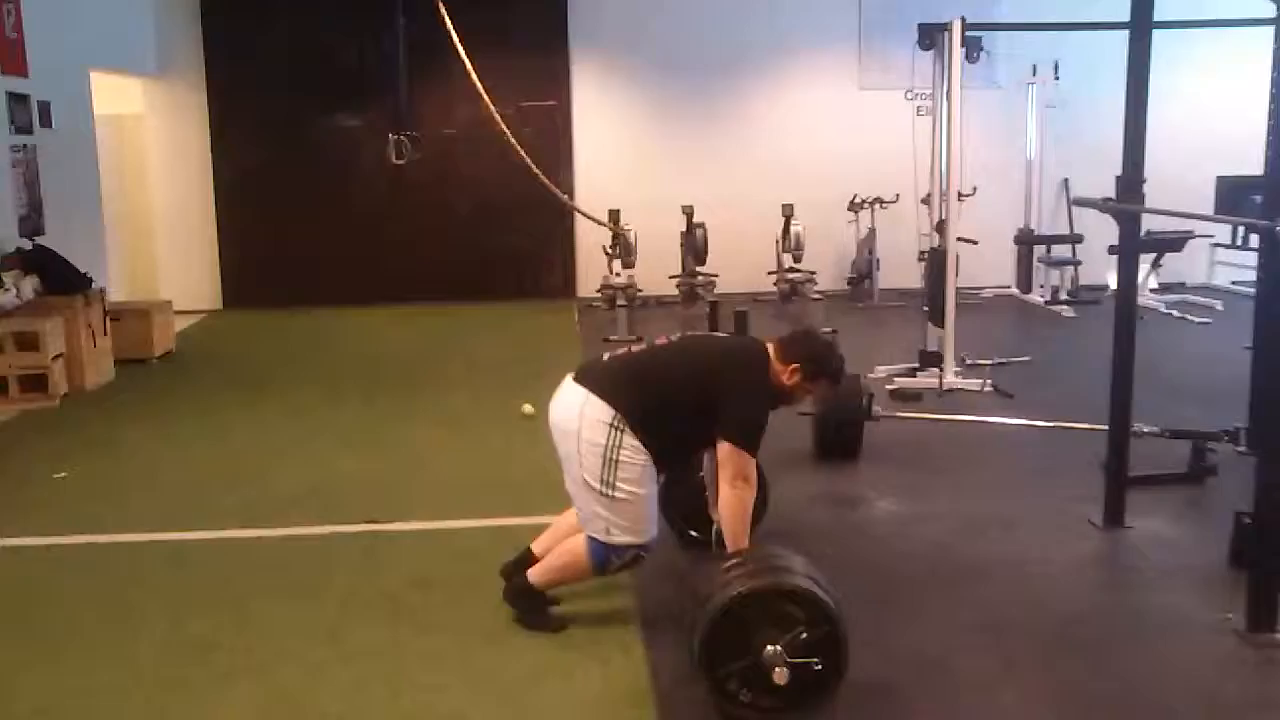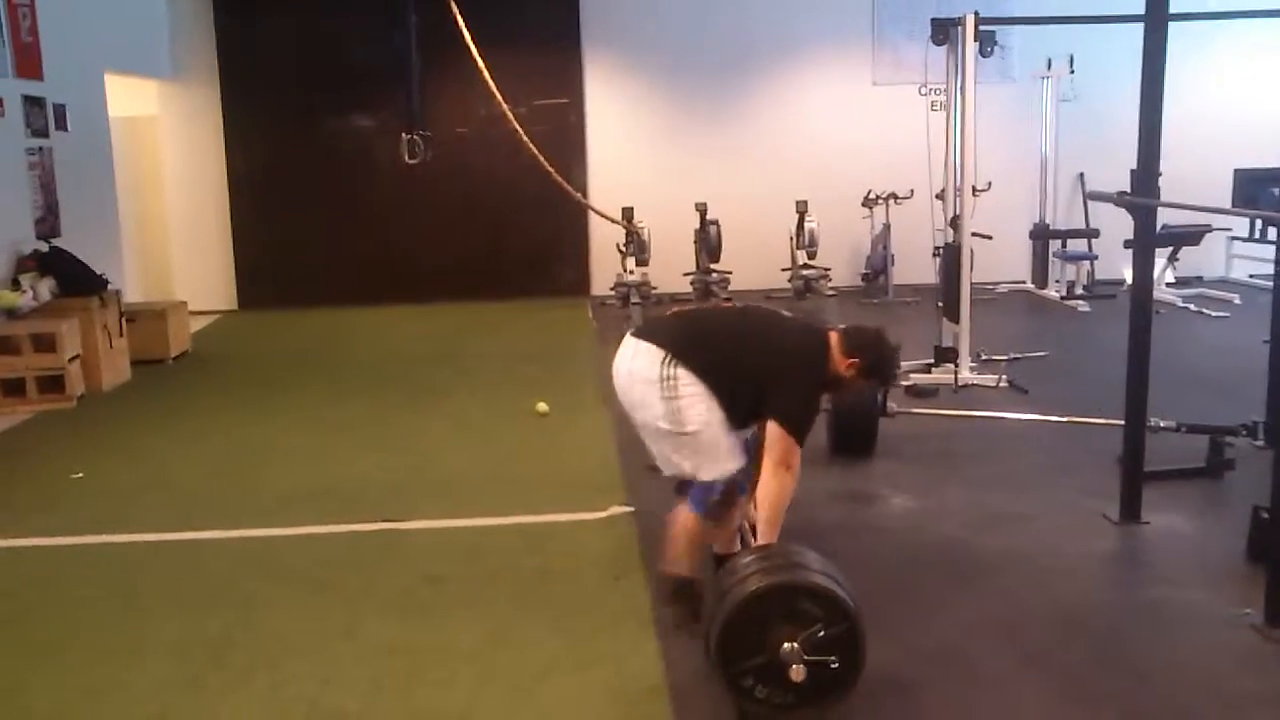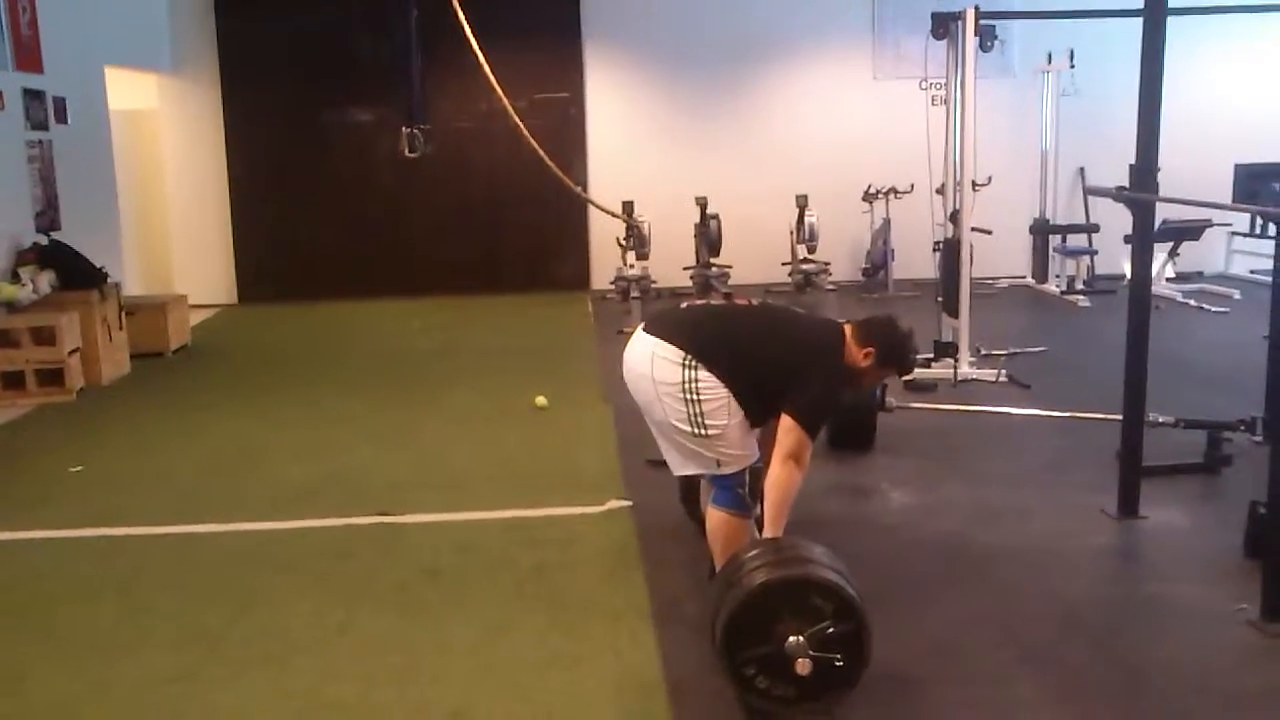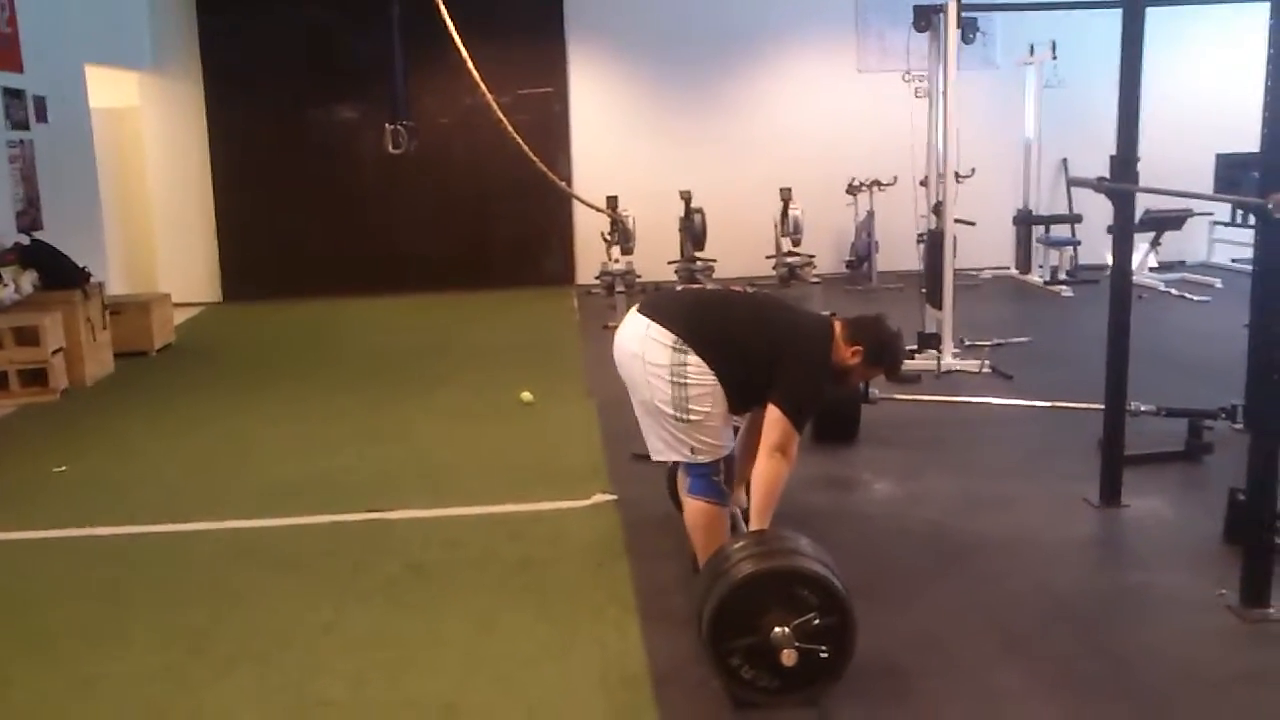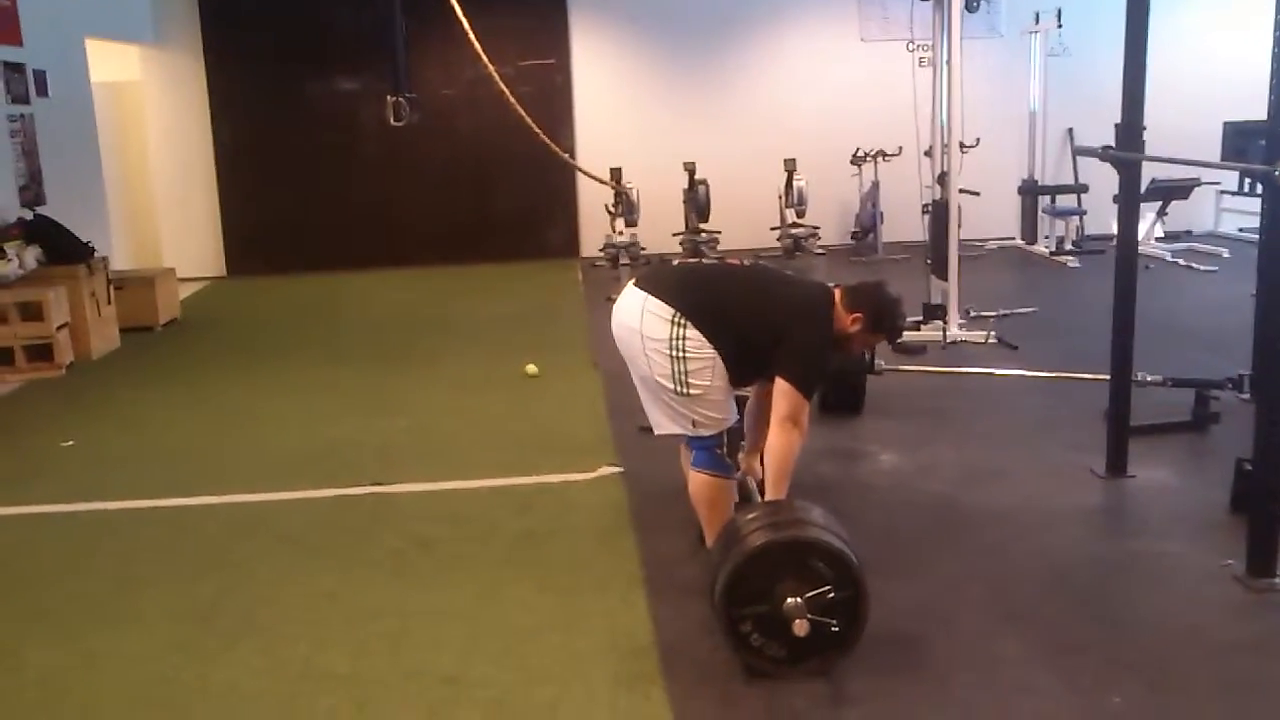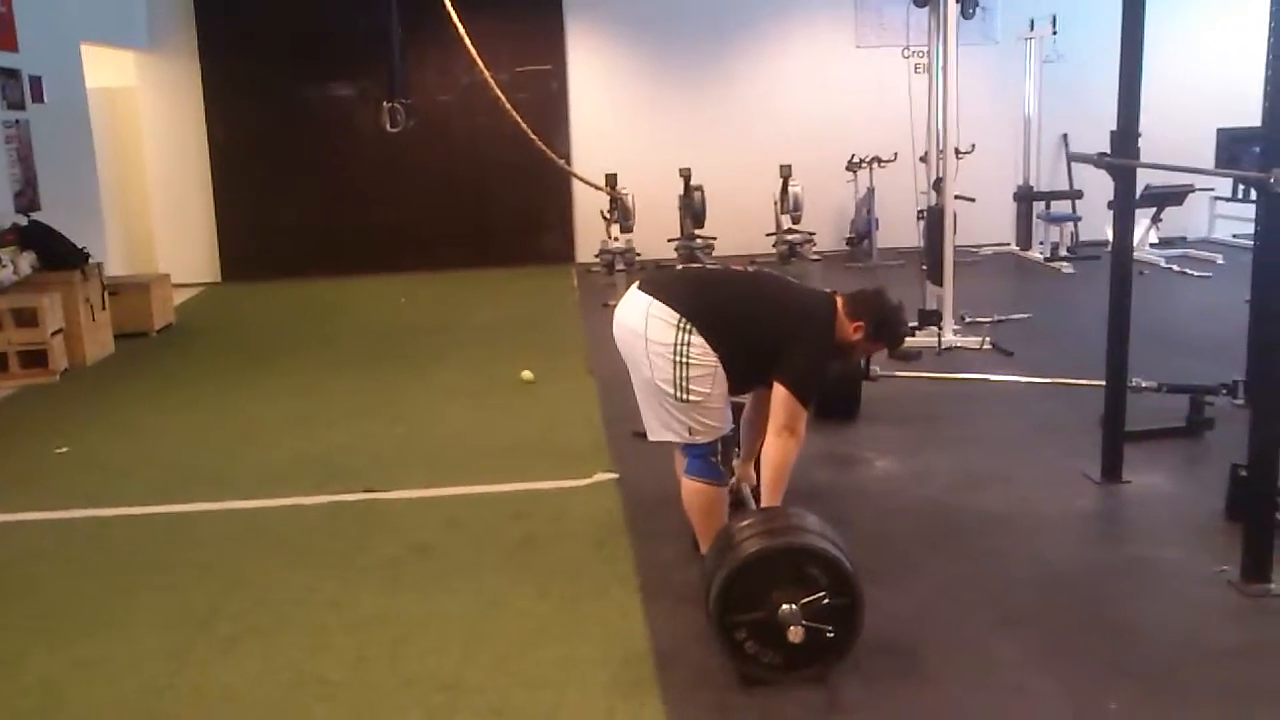
dt=0.7s
person 1, frame 1
left shoulder: (742, 359)
right shoulder: (750, 383)
right elbow: (738, 481)
left hip: (580, 396)
right hip: (600, 414)
left knee: (603, 505)
right knee: (629, 543)
left ankle: (523, 566)
right ankle: (527, 589)
person 1, frame 2
left shoulder: (807, 343)
right shoulder: (805, 366)
right elbow: (781, 466)
left hip: (649, 353)
right hip: (659, 366)
right knee: (721, 480)
left ankle: (727, 559)
right ankle: (680, 583)
person 1, frame 3
left shoulder: (816, 341)
right shoulder: (826, 365)
left elbow: (775, 417)
right elbow: (790, 459)
right hip: (674, 360)
left knee: (722, 466)
right knee: (733, 477)
left ankle: (724, 566)
person 1, frame 4
left shoulder: (803, 337)
right shoulder: (810, 357)
left elbow: (759, 418)
right elbow: (776, 451)
left wrist: (737, 486)
right hip: (666, 343)
left knee: (697, 459)
right knee: (707, 467)
left ankle: (707, 556)
person 1, frame 5
left shoulder: (803, 306)
right shoulder: (812, 328)
left elbow: (766, 386)
right elbow: (787, 424)
left wrist: (750, 455)
right hip: (664, 318)
left knee: (698, 428)
right knee: (712, 439)
left ankle: (712, 526)
person 1, frame 6
left shoulder: (802, 314)
right shoulder: (813, 334)
left elbow: (764, 394)
right elbow: (784, 431)
left wrist: (745, 464)
right hip: (668, 322)
left knee: (692, 434)
right knee: (705, 446)
left ankle: (705, 530)
